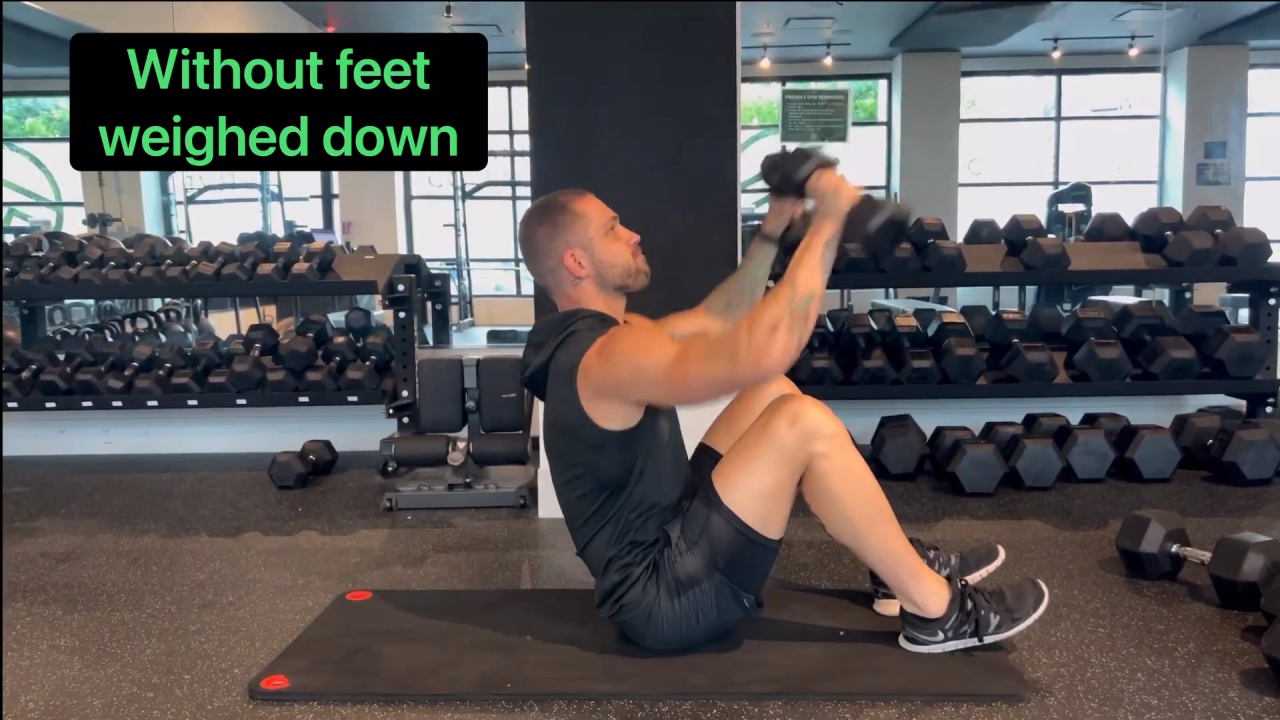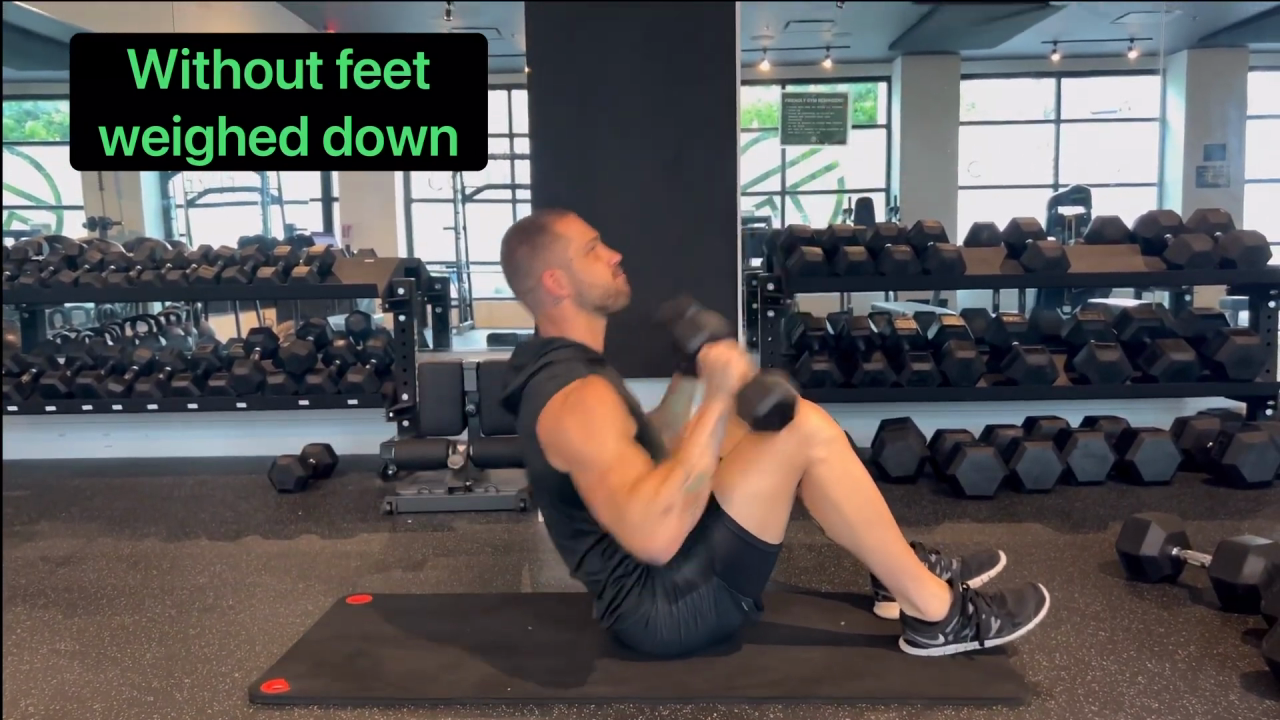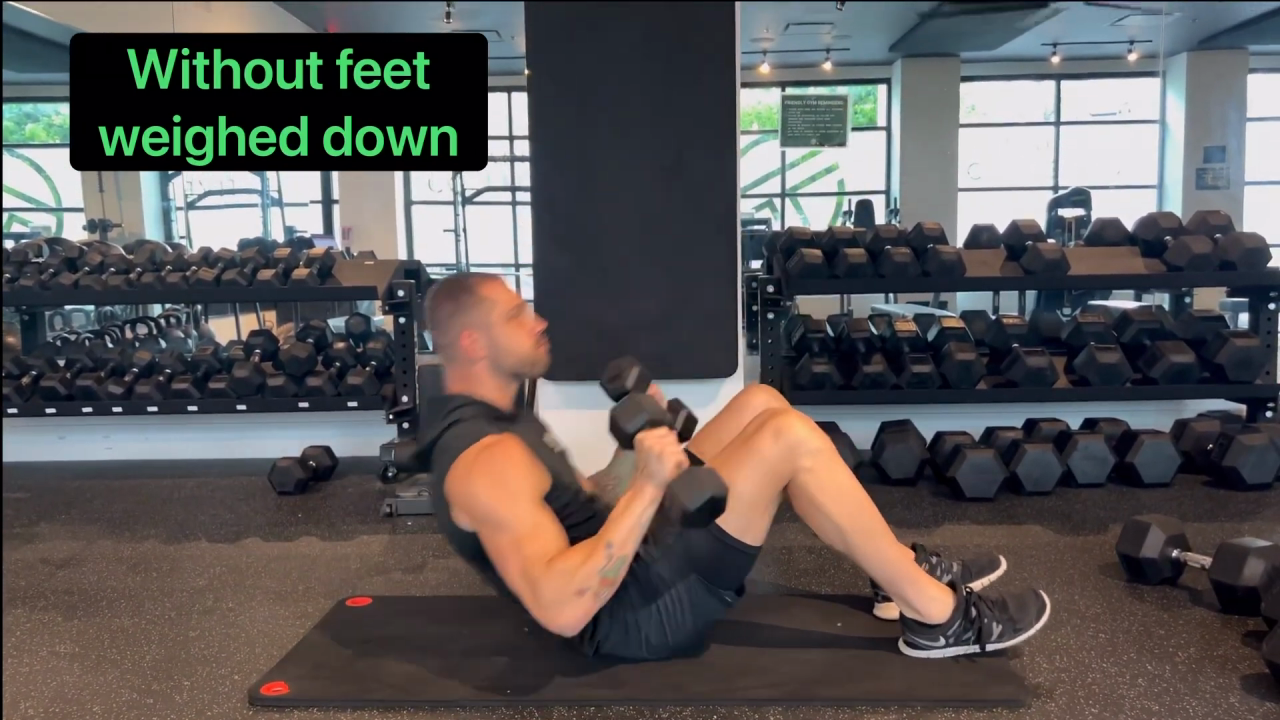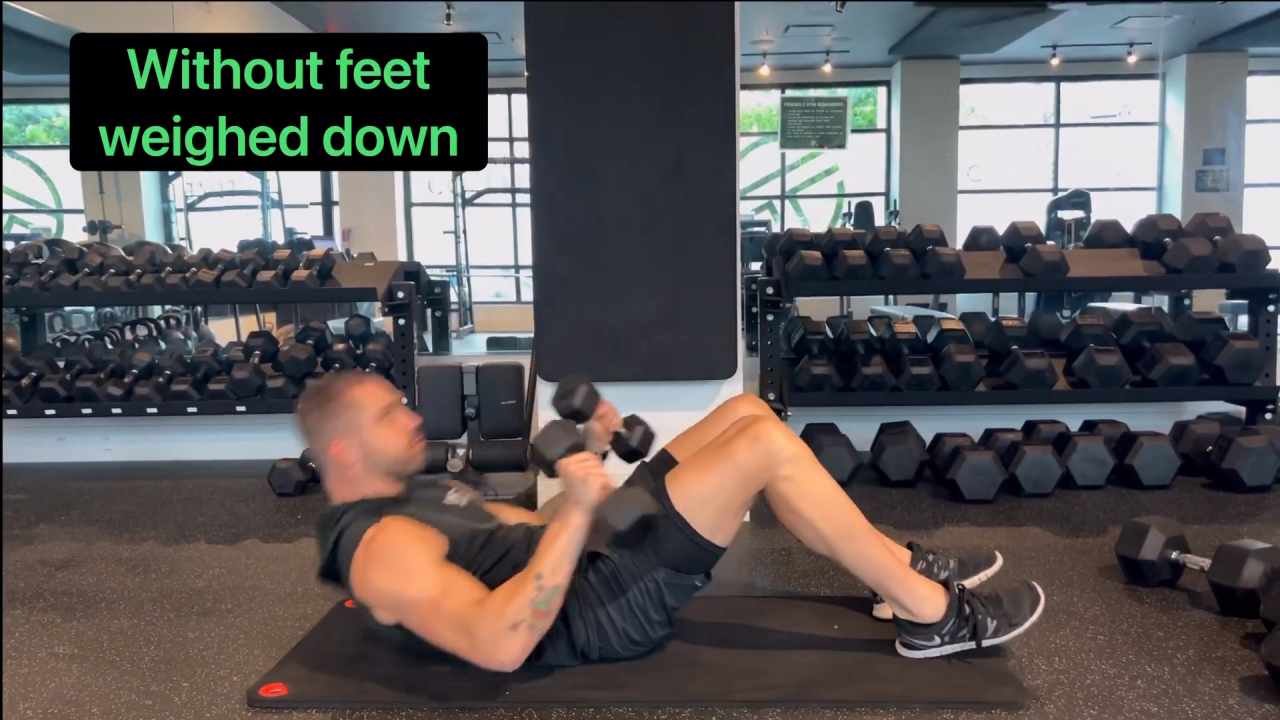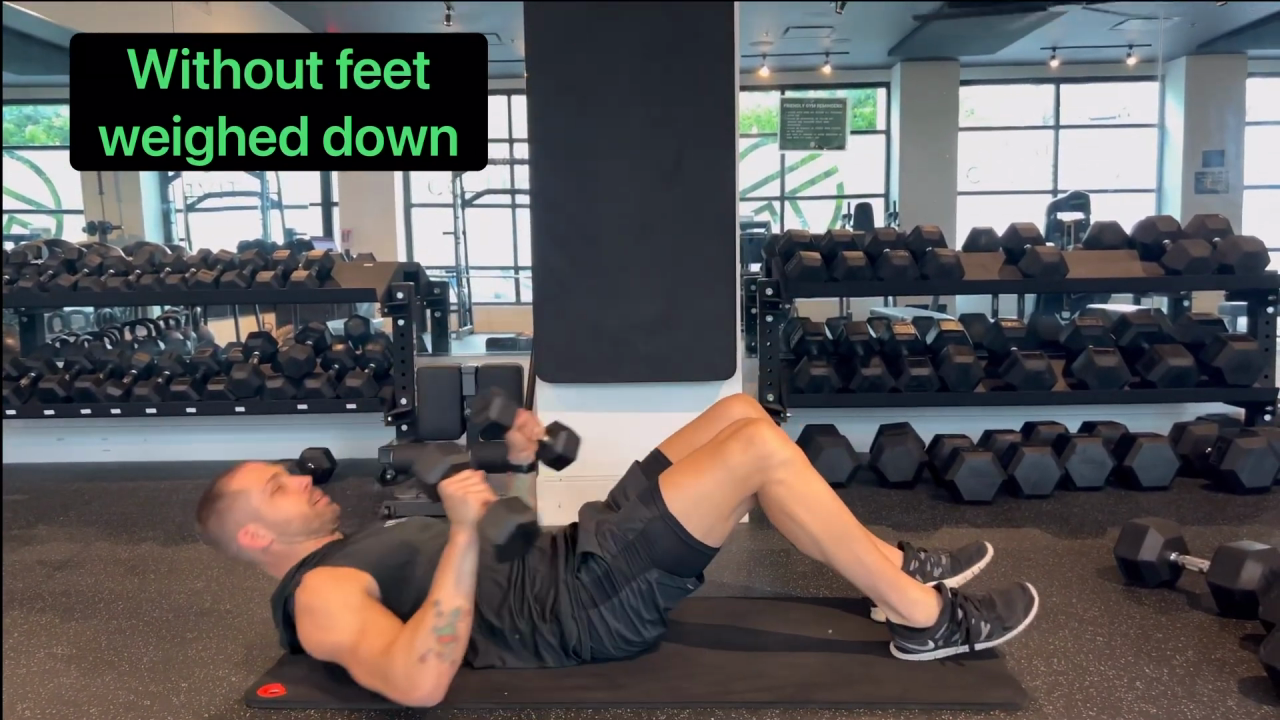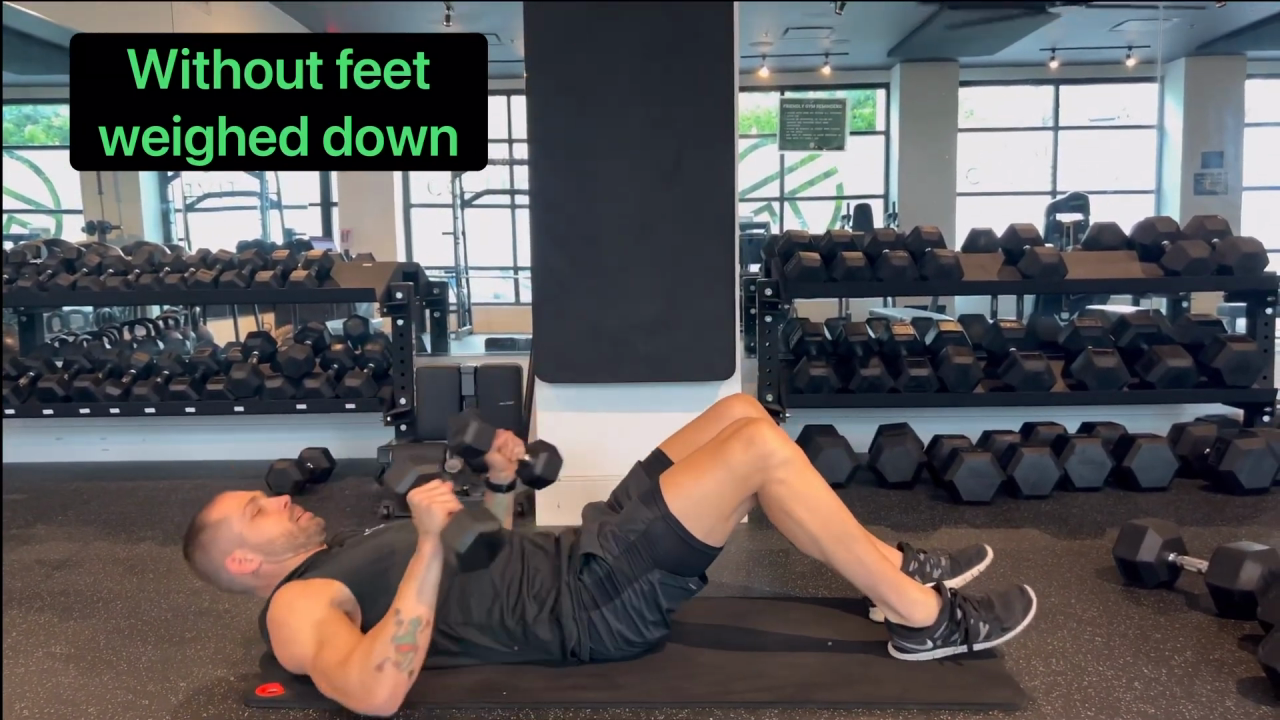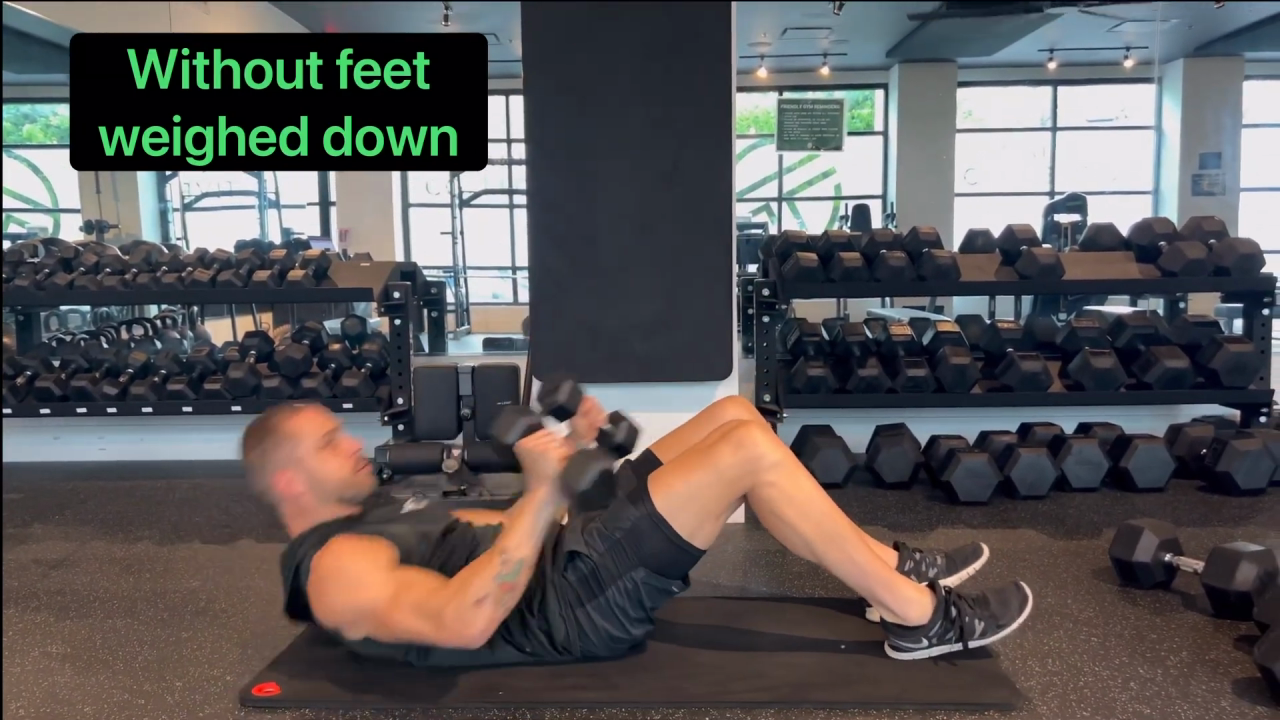
dt=0.2s
person 1, frame 1
left shoulder: (601, 334)
right shoulder: (611, 355)
left elbow: (718, 321)
right elbow: (763, 352)
left wrist: (772, 231)
right wrist: (828, 222)
left hip: (670, 547)
right hip: (664, 595)
left knee: (776, 397)
right knee: (805, 423)
left ankle: (901, 566)
right ankle: (935, 612)
person 1, frame 2
left shoulder: (569, 368)
right shoulder: (575, 399)
left elbow: (654, 443)
right elbow: (655, 533)
left wrist: (692, 376)
right wrist: (719, 396)
left hip: (663, 570)
right hip: (662, 606)
right knee: (805, 430)
left ankle: (903, 570)
right ankle: (937, 614)
person 1, frame 3
left shoulder: (491, 426)
right shoulder: (485, 459)
right elbow: (564, 608)
left wrist: (638, 438)
right wrist: (650, 483)
left hip: (632, 570)
right hip: (638, 612)
left knee: (760, 403)
right knee: (789, 438)
left ankle: (905, 574)
right ankle: (939, 617)
person 1, frame 4
left shoulder: (407, 500)
right shoulder: (382, 549)
right elbow: (502, 642)
left wrist: (582, 456)
right wrist: (579, 509)
left hip: (599, 561)
right hip: (603, 606)
left knee: (745, 414)
right knee: (764, 443)
left ankle: (903, 568)
right ankle: (931, 614)
person 1, frame 5
left shoulder: (354, 549)
right shoulder: (321, 596)
right elbow: (421, 680)
left wrist: (514, 467)
right wrist: (465, 531)
left hip: (577, 551)
right hip: (594, 605)
left knee: (739, 412)
right knee: (760, 448)
left ankle: (896, 566)
right ankle: (927, 618)
person 1, frame 6
left shoulder: (345, 558)
right shoulder: (299, 606)
left wrist: (496, 484)
right wrist: (430, 542)
left hip: (578, 552)
right hip: (596, 603)
left knee: (741, 411)
right knee: (763, 448)
left ankle: (895, 567)
right ankle: (926, 617)
person 1, frame 7
left shoulder: (367, 526)
right shoulder: (337, 568)
right elbow: (468, 619)
left wrist: (569, 449)
right wrist: (542, 485)
left hip: (582, 552)
right hip: (586, 606)
left knee: (733, 414)
right knee: (746, 448)
left ankle: (892, 565)
right ankle: (921, 617)
